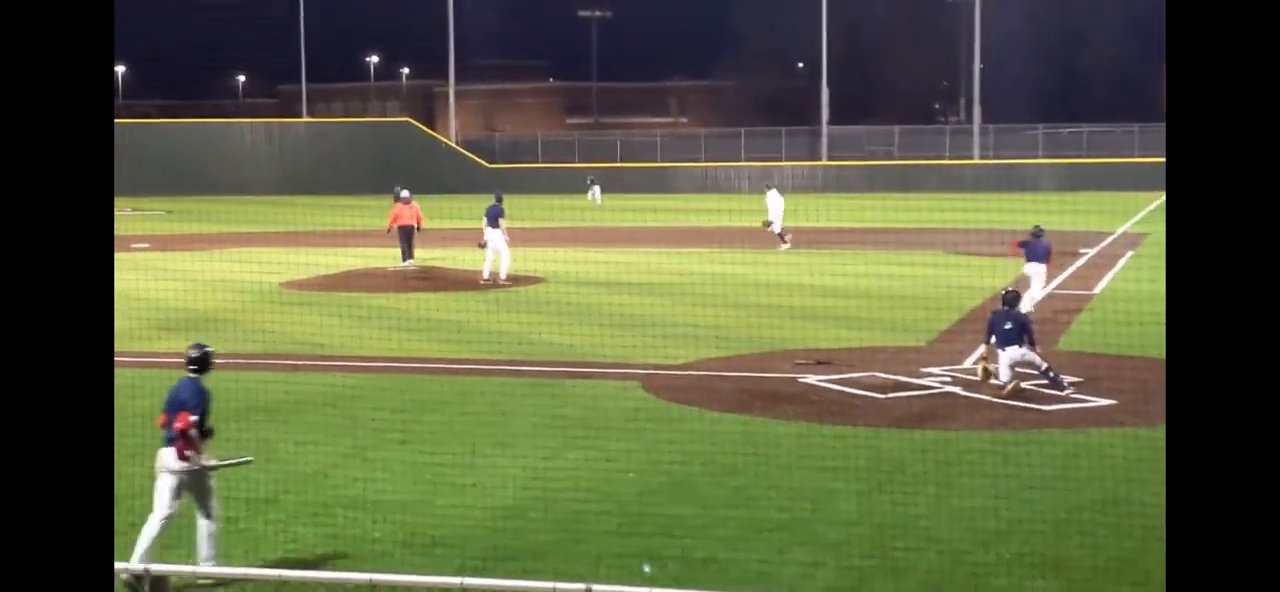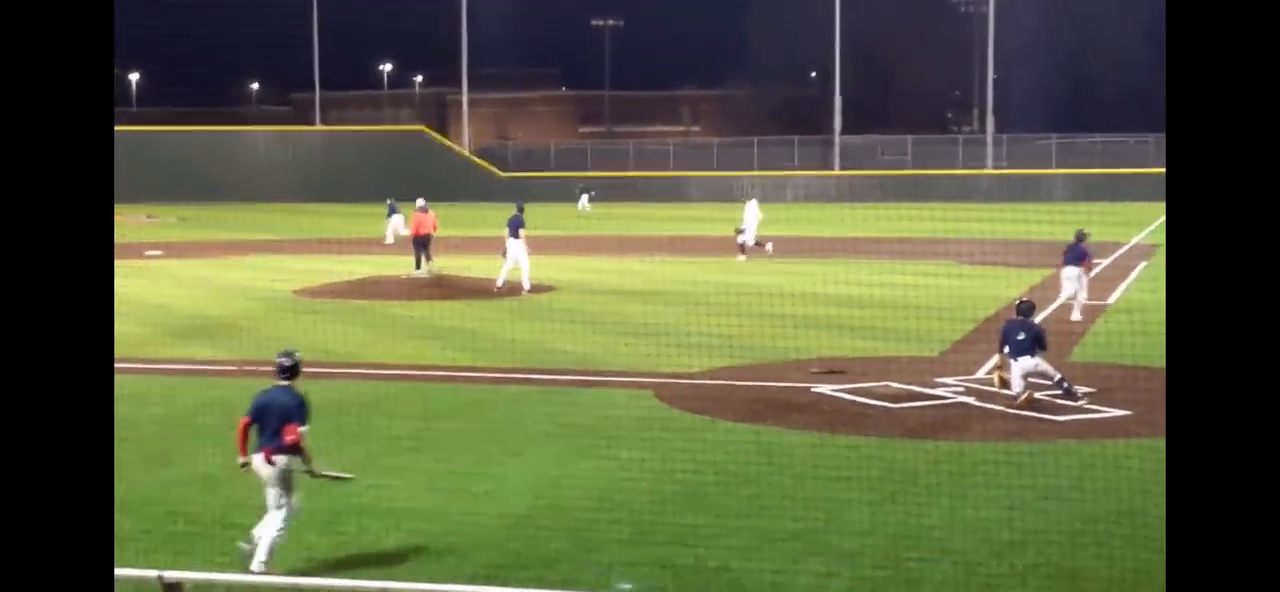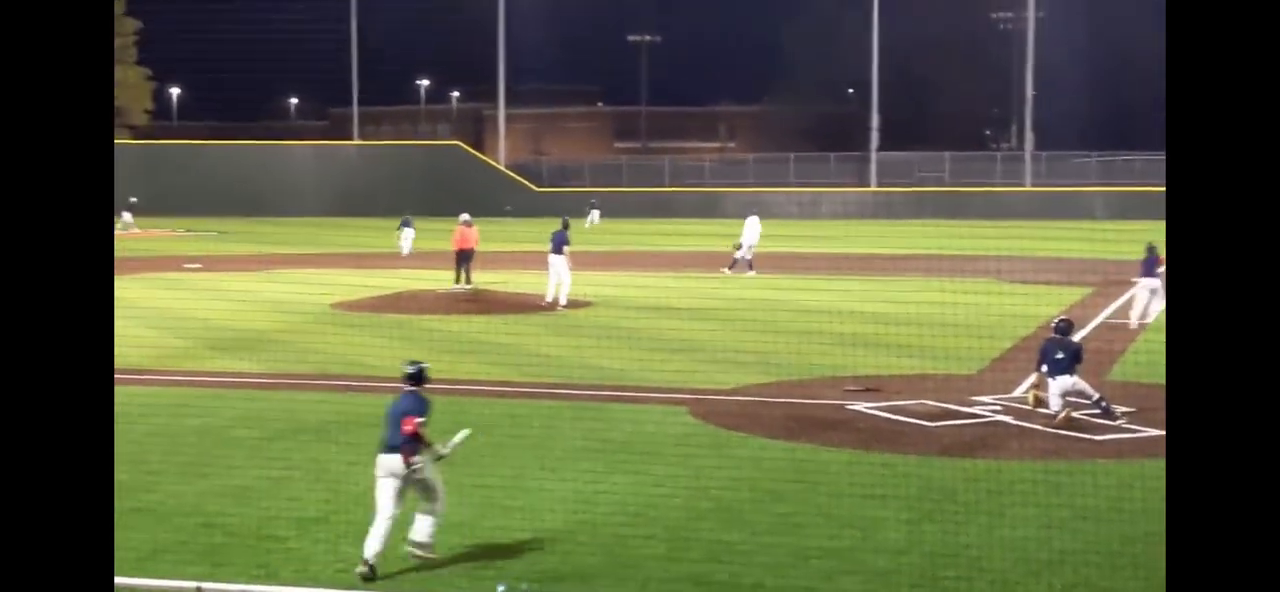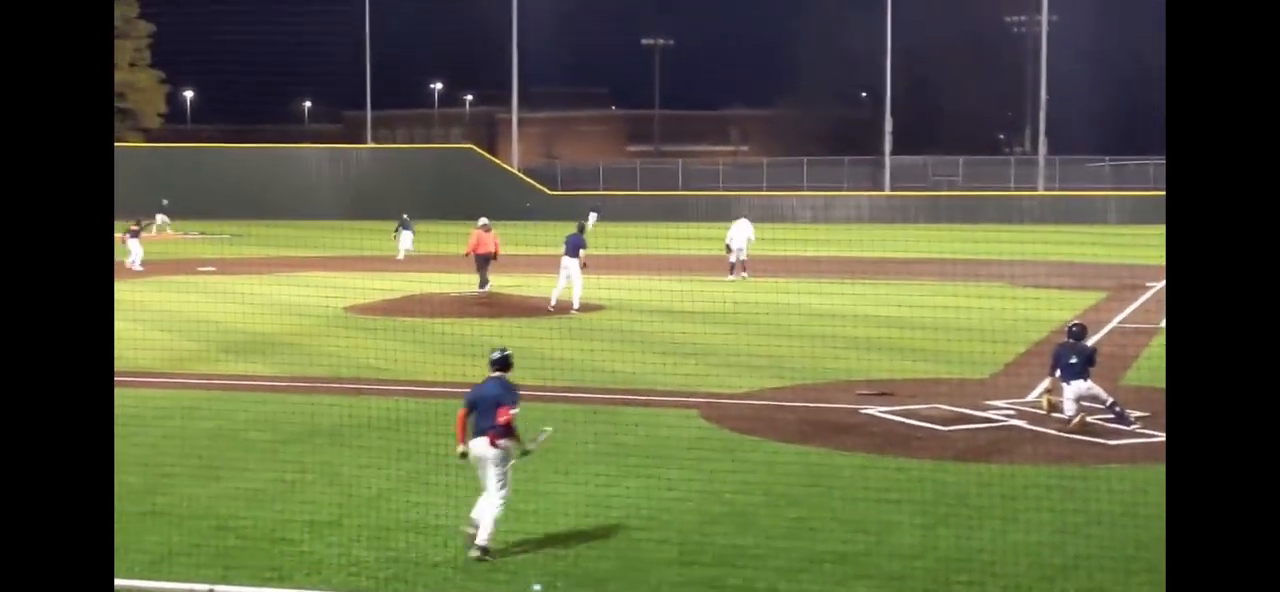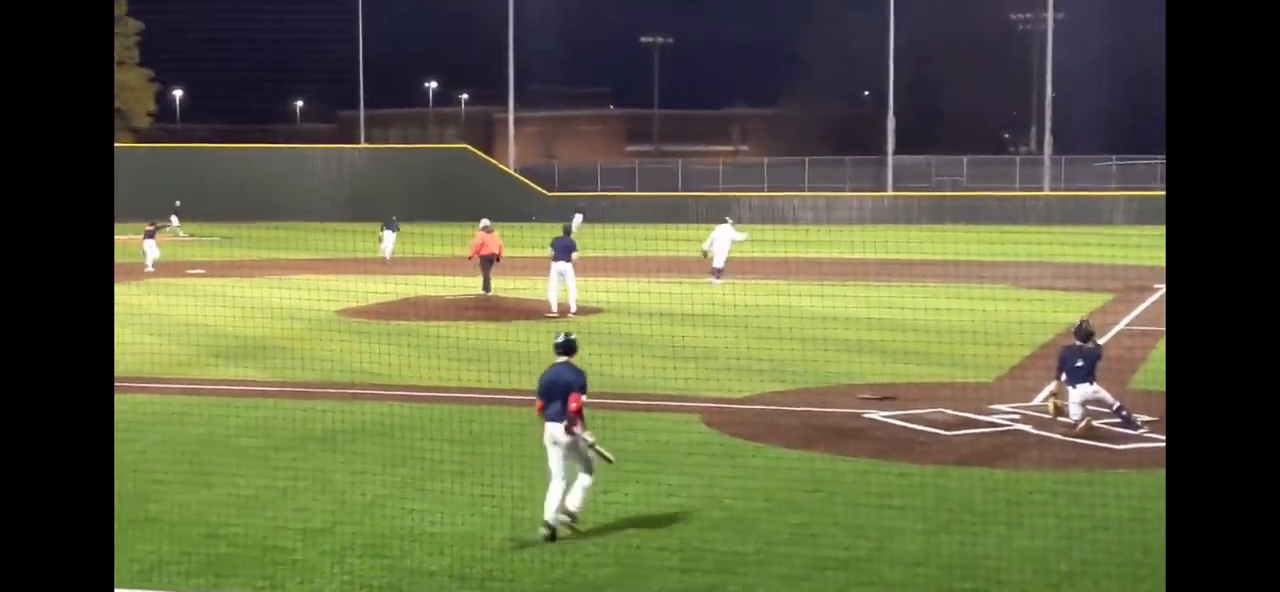
dt=0.3s
person 1, frame 1
left shoulder: (176, 388)
right shoulder: (200, 392)
left elbow: (163, 422)
right elbow: (183, 427)
right wrist: (201, 453)
left hip: (166, 456)
right hip: (187, 459)
left knee: (160, 515)
right knee: (208, 514)
left ankle: (136, 568)
right ankle: (208, 565)
person 1, frame 2
left shoulder: (262, 396)
right shoulder: (297, 400)
left elbow: (243, 426)
right elbow: (293, 439)
left wrist: (243, 455)
right wrist: (307, 463)
left hip: (260, 458)
right hip: (281, 460)
left knee: (278, 511)
right knee: (280, 516)
left ankle: (256, 540)
right ankle: (258, 567)
person 1, frame 3
left shoulder: (396, 402)
right shoulder: (420, 401)
right elbow: (412, 429)
right wrist: (434, 449)
left hip: (386, 460)
right hip: (410, 460)
left knee: (384, 514)
right knee: (434, 499)
left ankle: (368, 560)
right ankle: (419, 540)
person 1, frame 4
left shoulder: (478, 388)
right shoulder: (509, 389)
left elbow: (462, 416)
right elbow: (506, 420)
left wrist: (461, 444)
right wrist: (520, 444)
left hip: (477, 444)
right hip: (498, 444)
left knee: (491, 491)
right knee: (497, 496)
left ankle: (475, 522)
right ankle: (481, 545)
person 1, frame 5
left shoulder: (546, 374)
right shoulder: (577, 374)
left elbow: (539, 407)
right elbow: (575, 406)
right wrist: (583, 430)
left hip: (550, 428)
right hip: (569, 430)
left knee: (557, 478)
right knee: (587, 470)
left ankle: (549, 522)
right ankle: (570, 510)
